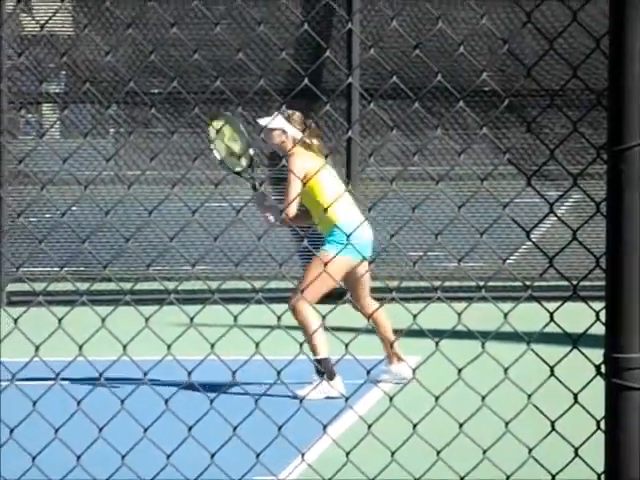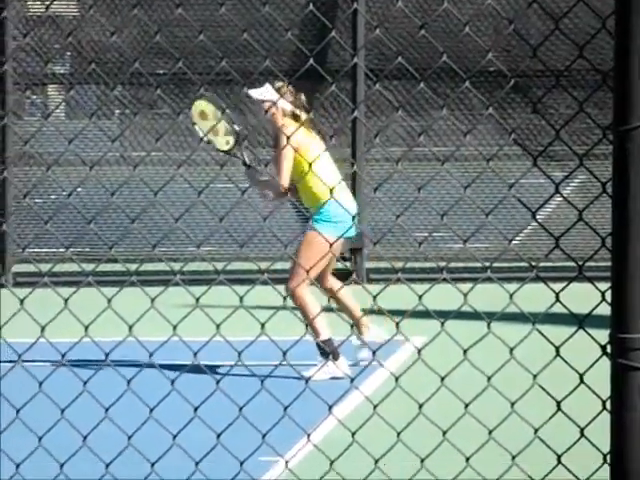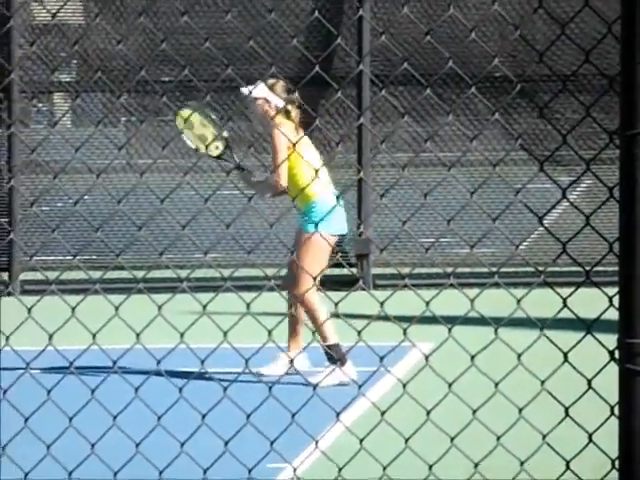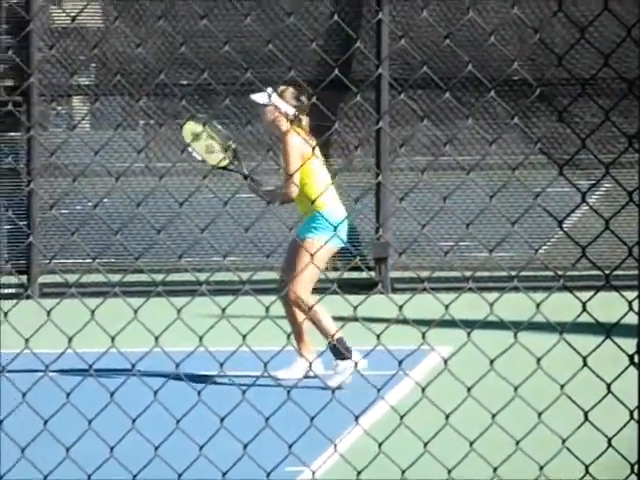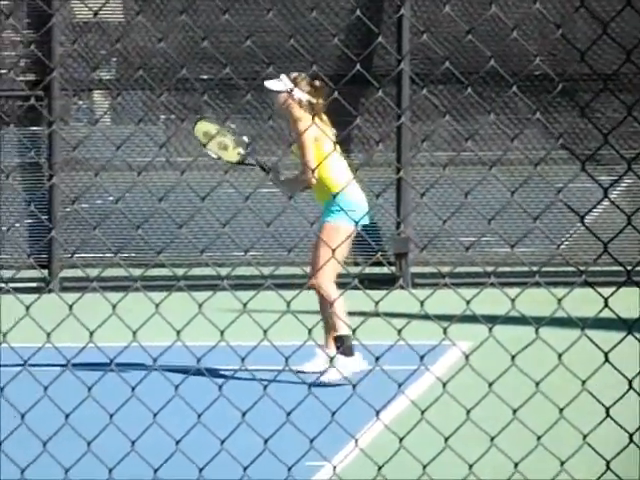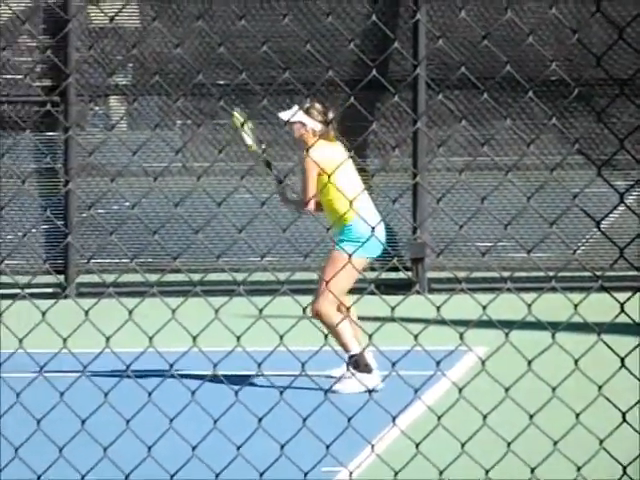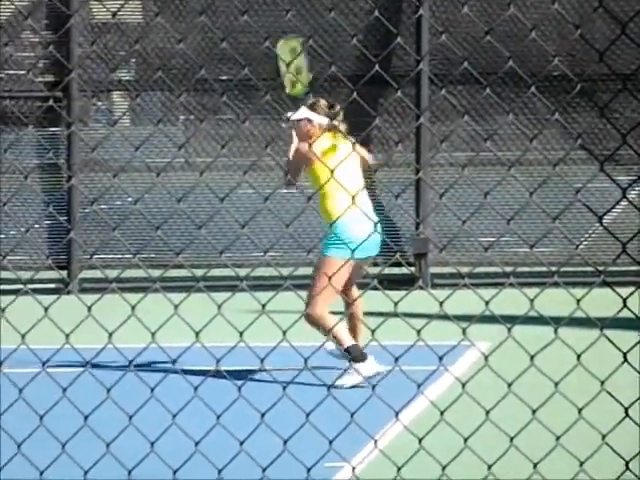
dt=0.2s
person 1, frame 1
left shoulder: (297, 160)
right shoulder: (310, 158)
left elbow: (289, 213)
left wrist: (267, 207)
right wrist: (276, 213)
left hip: (345, 235)
right hip: (357, 232)
left knee: (300, 302)
right knee: (363, 301)
left ankle: (328, 378)
right ankle: (397, 363)
person 1, frame 2
left shoulder: (288, 133)
right shoulder: (300, 131)
left elbow: (282, 184)
left wrist: (258, 181)
right wrist: (265, 185)
left hip: (331, 211)
right hip: (340, 209)
left knee: (298, 285)
right knee: (323, 278)
left ankle: (333, 359)
right ankle: (366, 332)
person 1, frame 3
left shoulder: (280, 130)
right shoulder: (288, 128)
left elbow: (280, 182)
left wrist: (254, 183)
right wrist: (261, 186)
left hip: (321, 211)
right hip: (321, 210)
left knee: (304, 288)
right knee: (293, 282)
left ankle: (341, 364)
right ankle: (294, 356)
person 1, frame 4
left shoulder: (291, 138)
right shoulder: (296, 135)
left elbow: (291, 191)
left wrist: (264, 193)
right wrist: (270, 194)
left hip: (326, 220)
right hip: (318, 219)
left knee: (297, 293)
right knee: (288, 288)
left ankle: (347, 356)
right ankle: (307, 359)
person 1, frame 5
left shoulder: (304, 125)
right shoulder: (312, 121)
left elbow: (309, 177)
left wrist: (282, 182)
right wrist: (289, 183)
left hip: (343, 203)
right hip: (341, 203)
left knee: (320, 279)
right knee: (324, 280)
left ankle: (348, 353)
right ankle: (332, 352)
person 1, frame 6
left shoulder: (312, 155)
right shoulder: (332, 146)
left elbow: (309, 205)
left wrist: (288, 201)
right wrist: (313, 200)
left hip: (357, 231)
right hip: (367, 226)
left knee: (322, 306)
right knee: (336, 295)
left ankle: (365, 372)
right ankle: (360, 358)
person 1, frame 7
left shoulder: (305, 148)
right shoulder: (345, 141)
left elbow: (291, 178)
right elbow: (370, 160)
left hip: (346, 231)
right hip: (368, 227)
left knee: (315, 311)
right knee: (347, 286)
left ankle: (362, 361)
right ankle: (356, 351)
